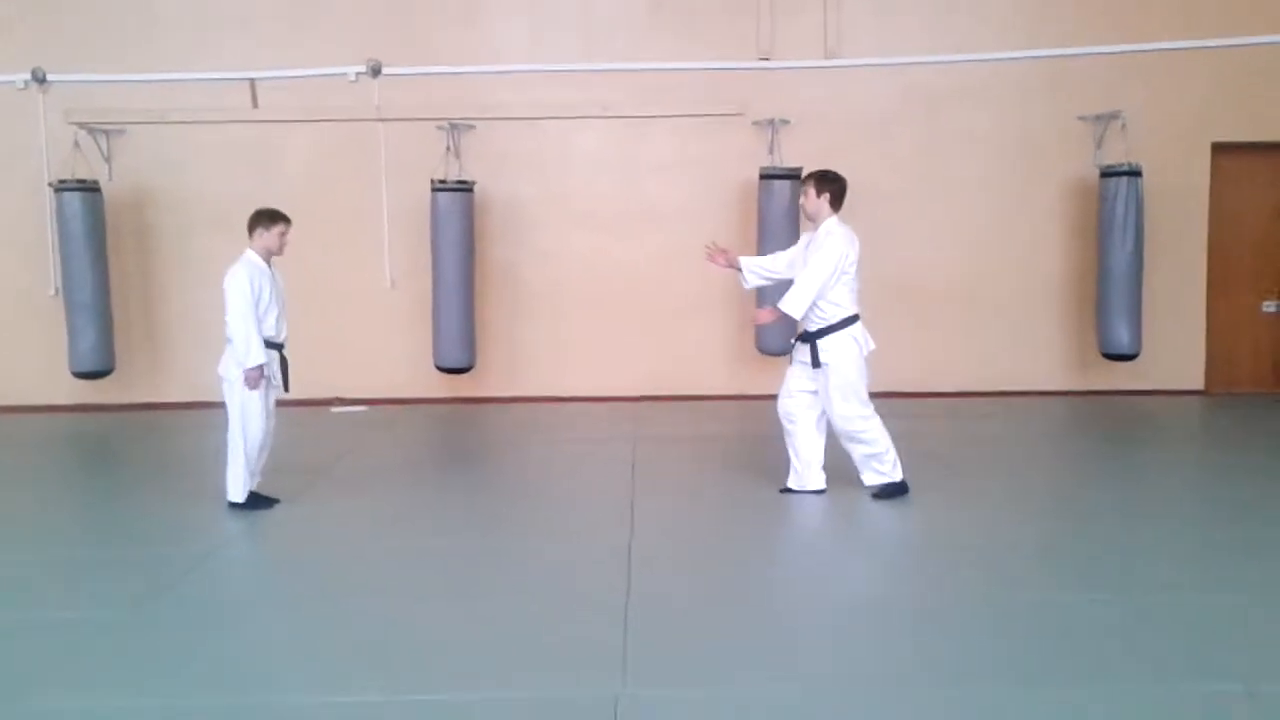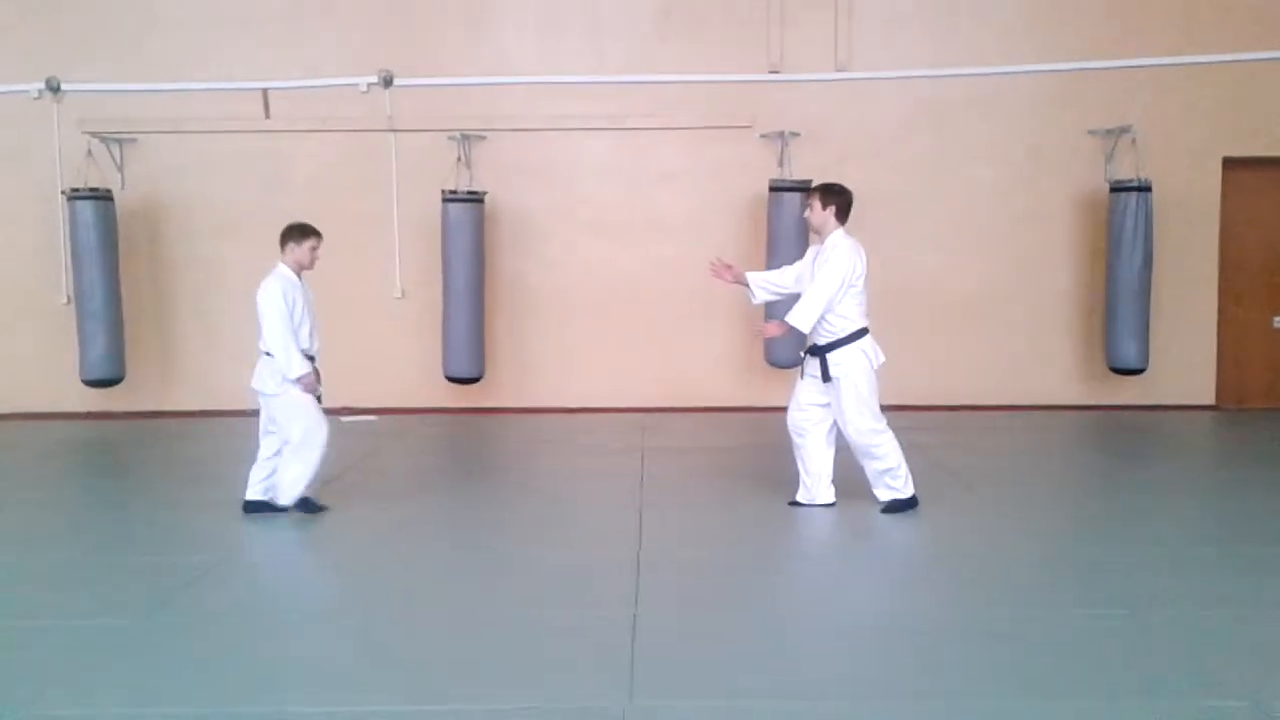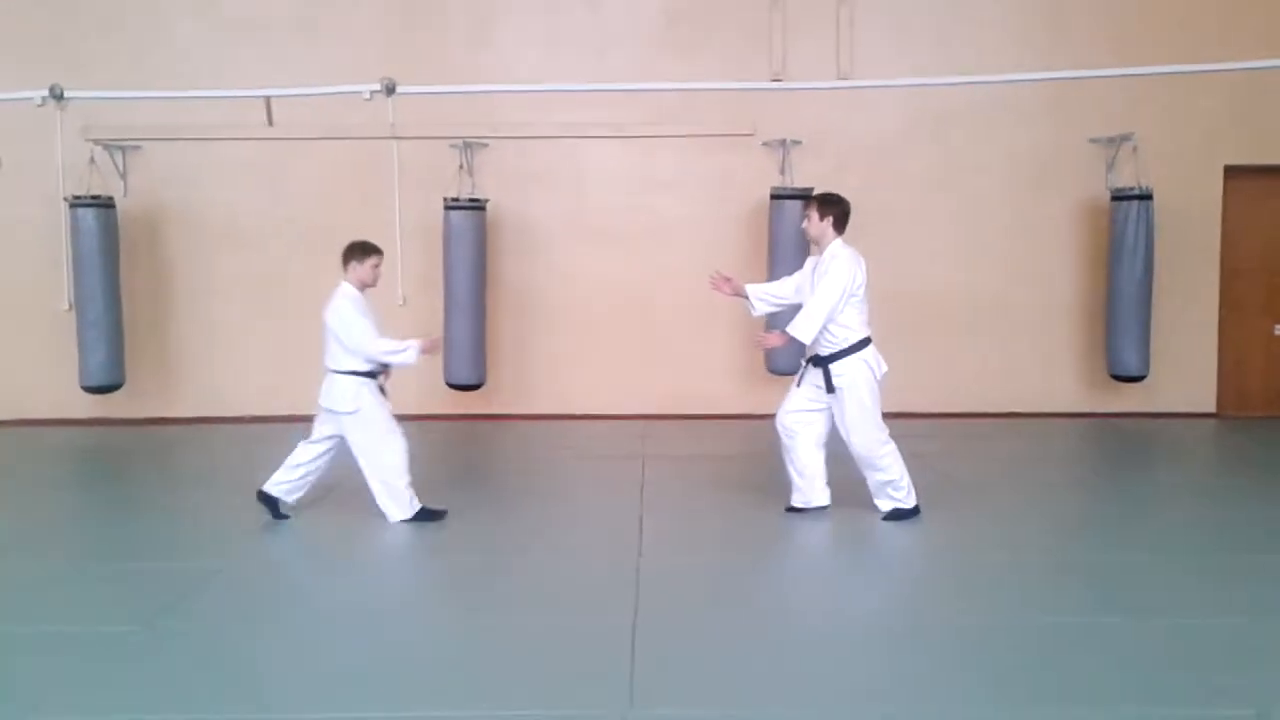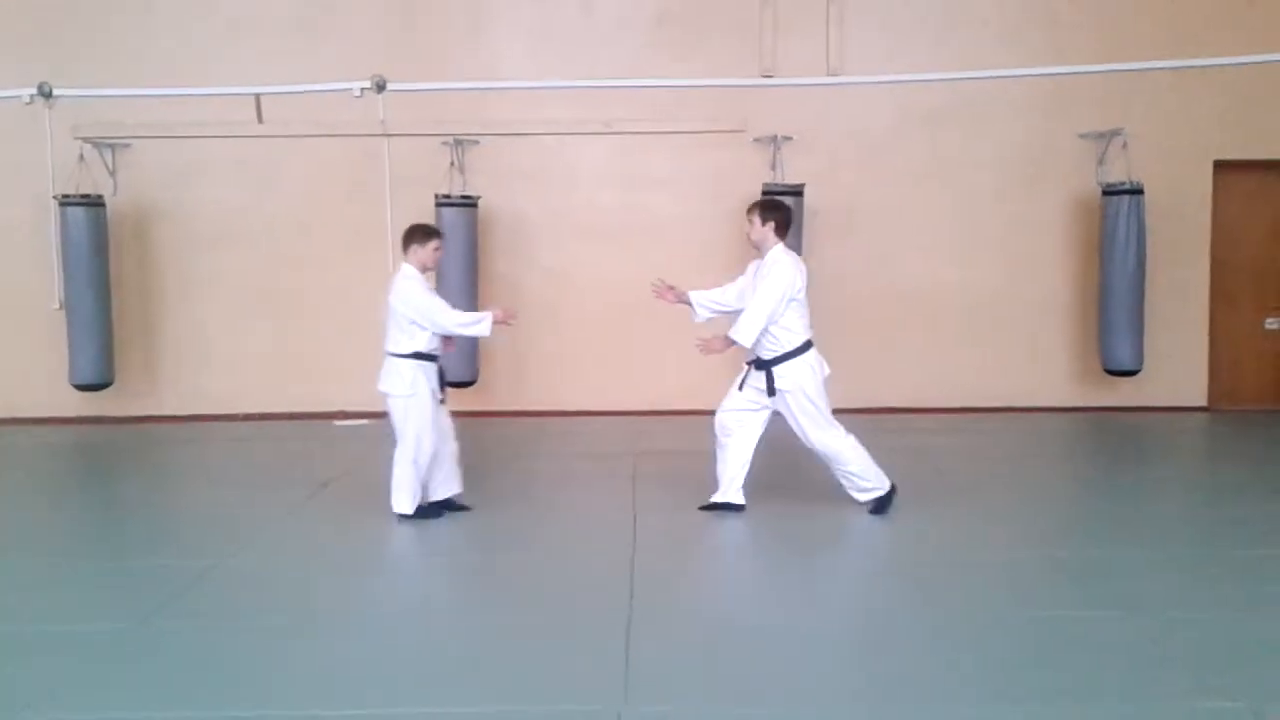
dt=0.4s
person 1, frame 1
left shoulder: (839, 237)
right shoulder: (812, 239)
left elbow: (813, 281)
right elbow: (781, 264)
left wrist: (778, 312)
right wrist: (734, 263)
left hip: (839, 341)
right hip: (814, 341)
left knee: (850, 414)
right knee: (795, 406)
left ankle: (890, 478)
right ankle: (807, 480)
person 1, frame 2
left shoulder: (846, 250)
right shoulder: (819, 253)
left elbow: (820, 295)
right elbow: (789, 279)
left wrist: (785, 325)
right wrist: (740, 278)
left hip: (848, 355)
right hip: (823, 355)
left knee: (863, 428)
right knee: (804, 420)
left ankle: (901, 493)
right ankle: (816, 493)
person 1, frame 3
left shoulder: (846, 260)
right shoulder: (817, 263)
left elbow: (821, 306)
right elbow: (788, 290)
left wrist: (786, 336)
right wrist: (740, 290)
left hip: (850, 365)
right hip: (822, 365)
left knee: (866, 439)
right knee: (793, 421)
left ankle: (902, 502)
right ankle: (811, 497)
person 1, frame 4
left shoulder: (786, 265)
right shoulder: (758, 268)
left elbow: (762, 310)
right elbow: (731, 296)
left wrist: (728, 341)
right wrist: (683, 297)
left hip: (793, 368)
right hip: (765, 368)
left knee: (822, 434)
right knee: (732, 421)
left ankle: (877, 488)
right ankle: (729, 496)
person 2, frame 1
left shoulder: (268, 271)
right shoulder: (243, 272)
right elbow: (242, 323)
right wrist: (253, 364)
left hip: (266, 361)
right hip: (249, 364)
left knee: (261, 429)
right knee: (248, 430)
left ankle: (246, 488)
right ankle: (238, 494)
person 2, frame 2
left shoulder: (295, 284)
right shoulder: (276, 285)
right elbow: (278, 337)
left wrist: (305, 370)
right wrist: (302, 372)
left hip: (289, 373)
right hip: (282, 374)
left knee: (279, 437)
right knee: (312, 431)
left ankle: (258, 497)
right ankle: (289, 495)
person 2, frame 3
left shoulder: (351, 300)
right shoulder: (345, 305)
right elbow: (370, 346)
left wrist: (379, 365)
right wrist: (416, 348)
left hip: (345, 388)
right hip: (353, 390)
left knee: (320, 444)
right knee: (387, 445)
left ankle: (274, 491)
right ankle: (405, 509)
person 2, frame 4
left shoulder: (413, 283)
right shoulder: (409, 286)
right elbow: (444, 318)
left wrist: (443, 340)
right wrist: (489, 318)
left hip: (418, 372)
right hip: (409, 374)
left knee: (441, 434)
right knee: (416, 440)
left ankle: (441, 495)
right ankle: (406, 504)
